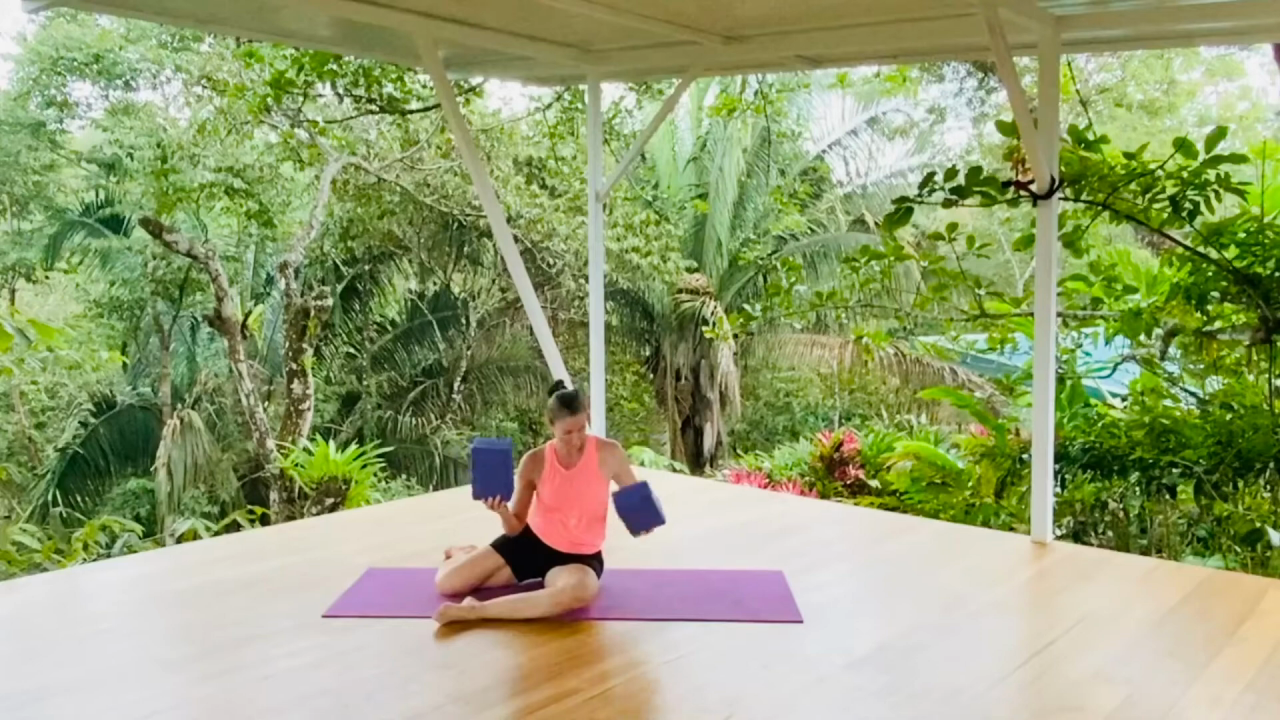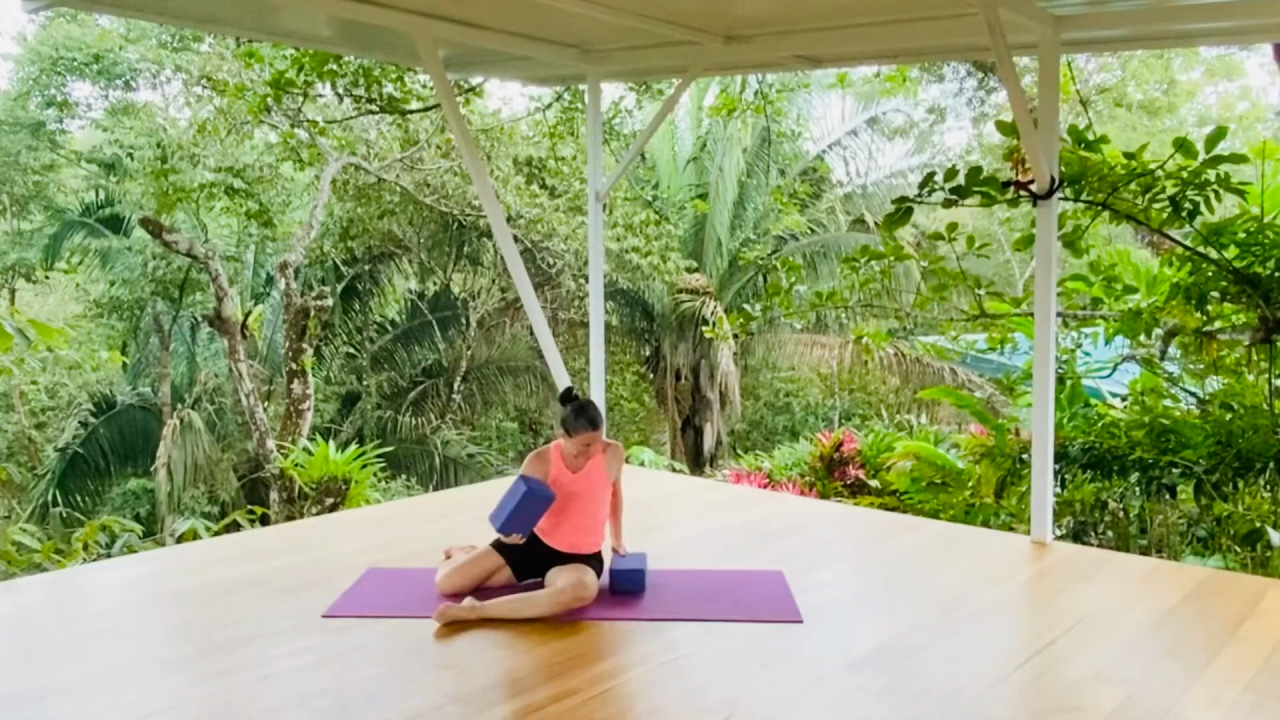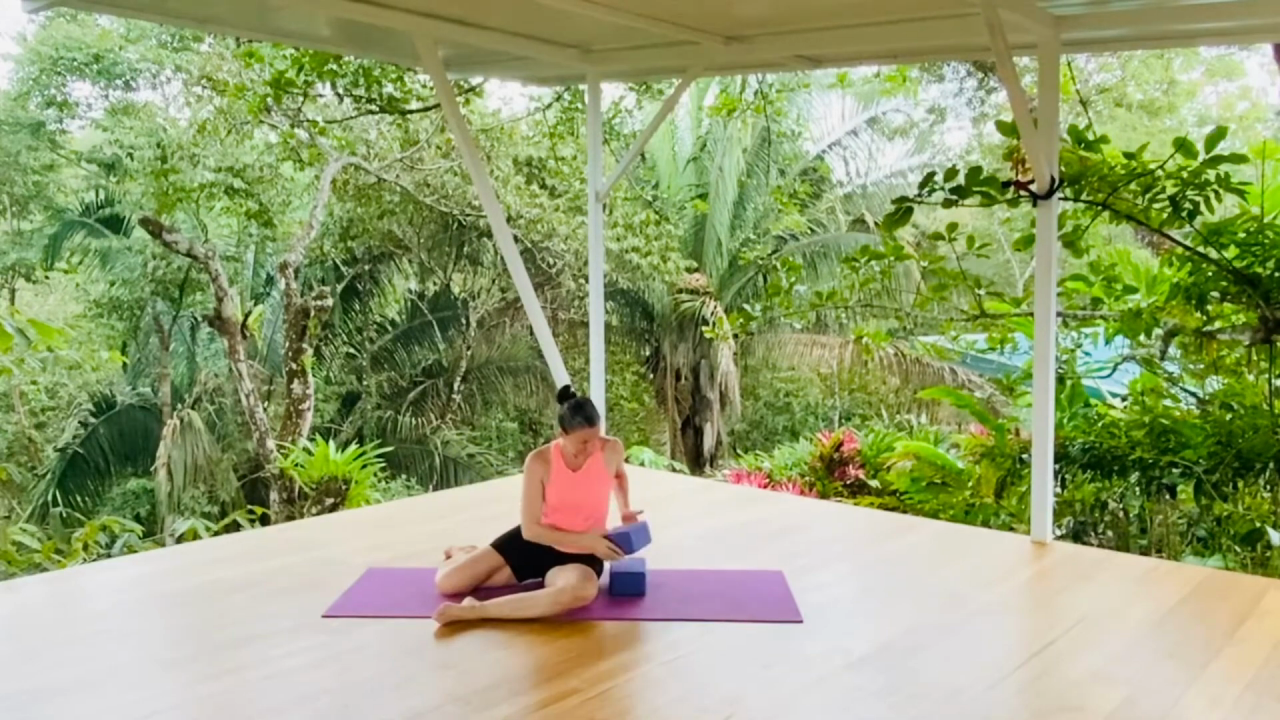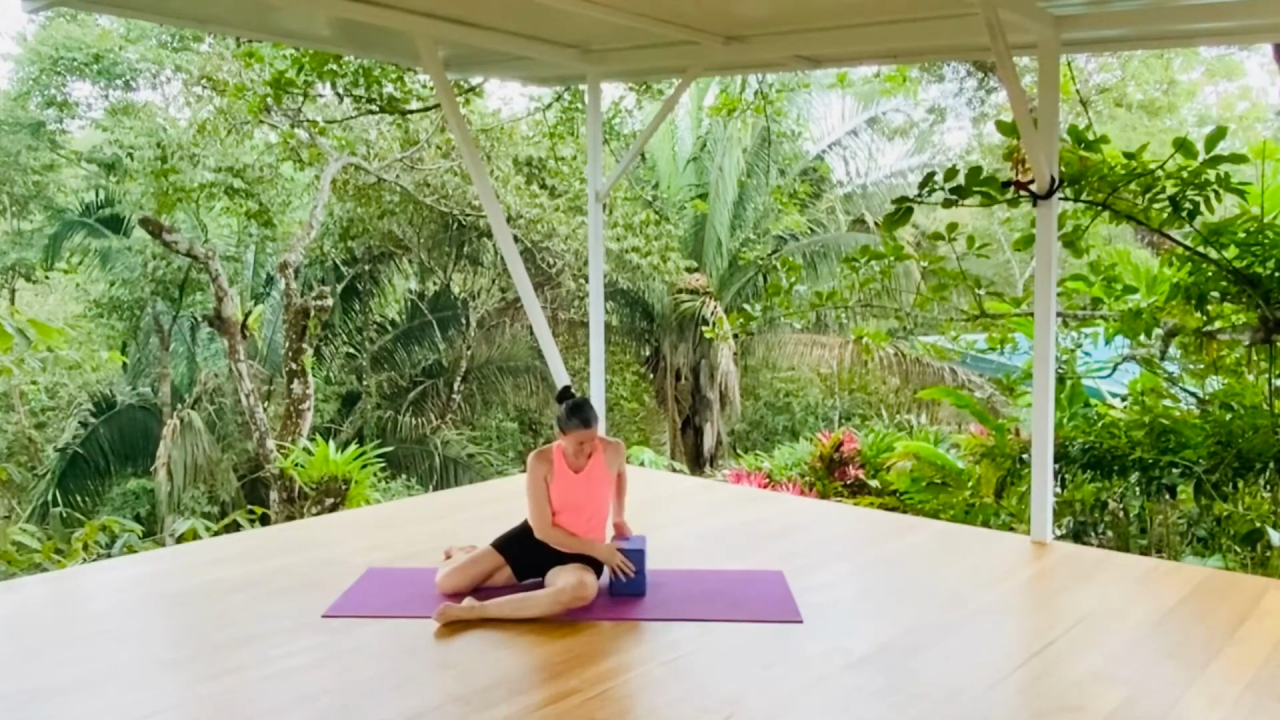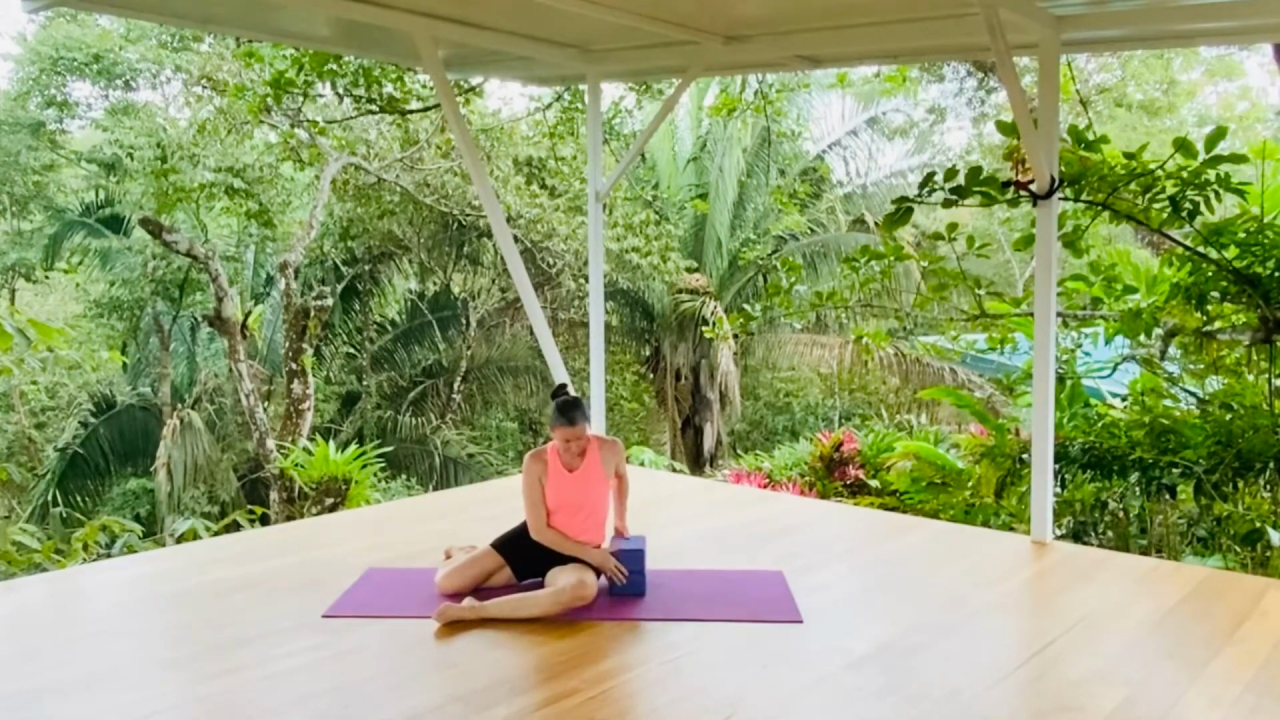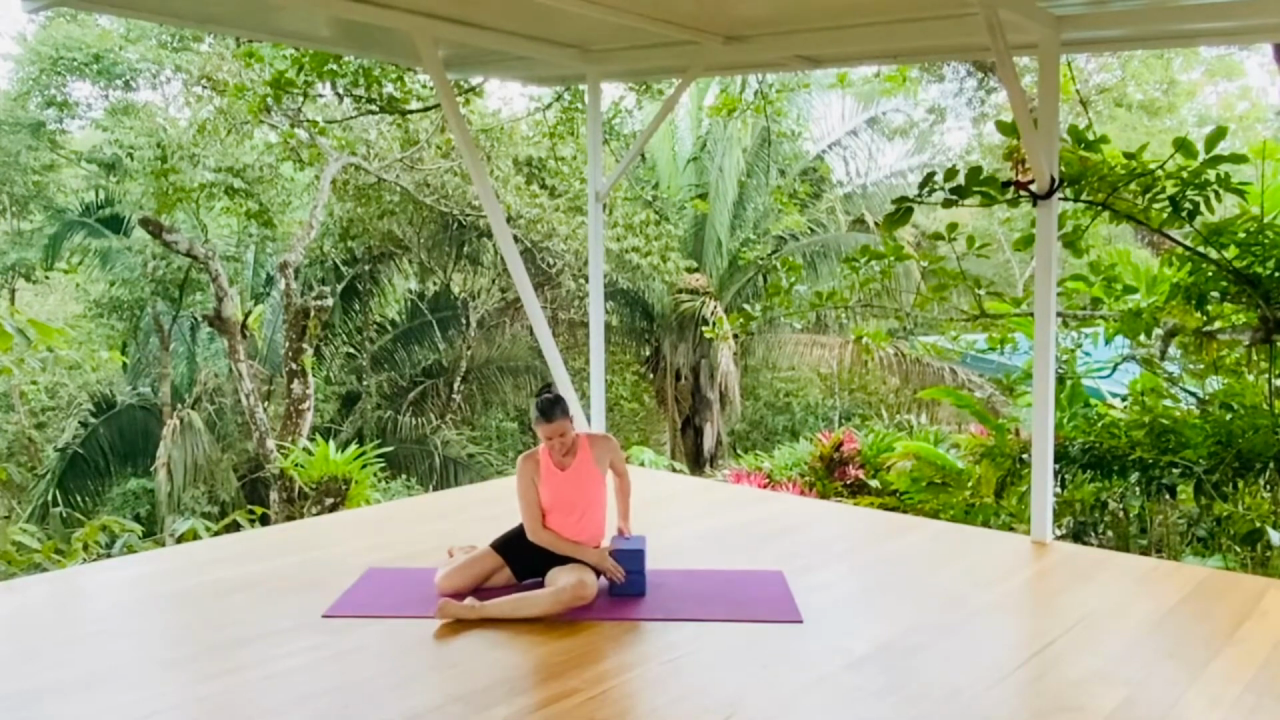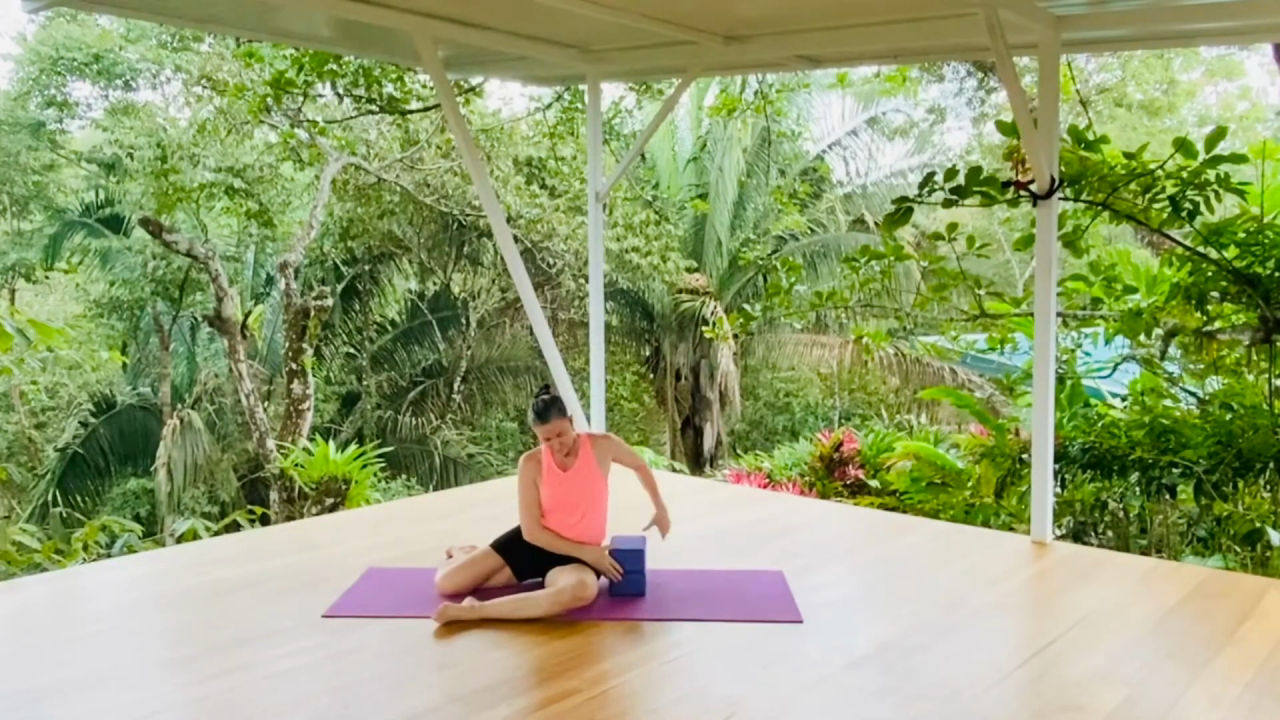
dt=0.7s
person 1, frame 1
left shoulder: (609, 453)
right shoulder: (534, 462)
right elbow: (515, 527)
right wrist: (503, 513)
left hip: (579, 556)
right hip: (532, 541)
left knee: (579, 592)
right knee: (447, 583)
left ankle: (476, 610)
right ankle: (469, 554)
person 1, frame 2
left shoulder: (613, 454)
right shoulder: (539, 462)
left wrist: (617, 539)
left hip: (580, 557)
right hip: (534, 541)
left knee: (581, 590)
right knee: (447, 582)
left ankle: (476, 610)
right ankle: (468, 554)
person 1, frame 3
left shoulder: (612, 449)
right shoulder: (539, 461)
right elbow: (529, 529)
left wrist: (625, 510)
right wrist: (584, 540)
left hip: (579, 557)
right hip: (533, 542)
left knee: (581, 591)
right knee: (447, 582)
left ankle: (476, 610)
right ankle: (468, 554)
person 1, frame 4
left shoulder: (614, 451)
right shoulder: (541, 461)
right elbow: (543, 529)
left wrist: (619, 518)
right wrist: (598, 549)
left hip: (579, 556)
right hip: (533, 540)
left knee: (581, 590)
right knee: (447, 581)
left ankle: (476, 610)
right ankle: (468, 554)
person 1, frame 5
left shoulder: (610, 449)
right shoulder: (536, 462)
left elbow: (621, 476)
right elbow: (539, 530)
left wrist: (620, 520)
right wrist: (592, 554)
left hip: (579, 556)
right hip: (534, 541)
left knee: (582, 589)
right knee: (447, 582)
left ankle: (476, 610)
right ankle: (467, 553)
person 1, frame 6
left shoulder: (603, 446)
right shoulder: (529, 464)
left elbow: (622, 474)
right elbow: (534, 531)
left wrist: (623, 520)
right wrist: (590, 555)
left hip: (578, 556)
right hip: (531, 542)
left knee: (582, 589)
right knee: (446, 583)
left ankle: (476, 610)
right ankle: (470, 555)
person 1, frame 7
left shoulder: (601, 445)
right shoulder: (530, 462)
left elbow: (641, 467)
right elbow: (532, 531)
left wrist: (660, 510)
right wrist: (581, 552)
left hip: (579, 555)
right hip: (536, 543)
left knee: (583, 591)
right knee: (446, 582)
left ankle: (479, 610)
right ankle: (467, 554)
